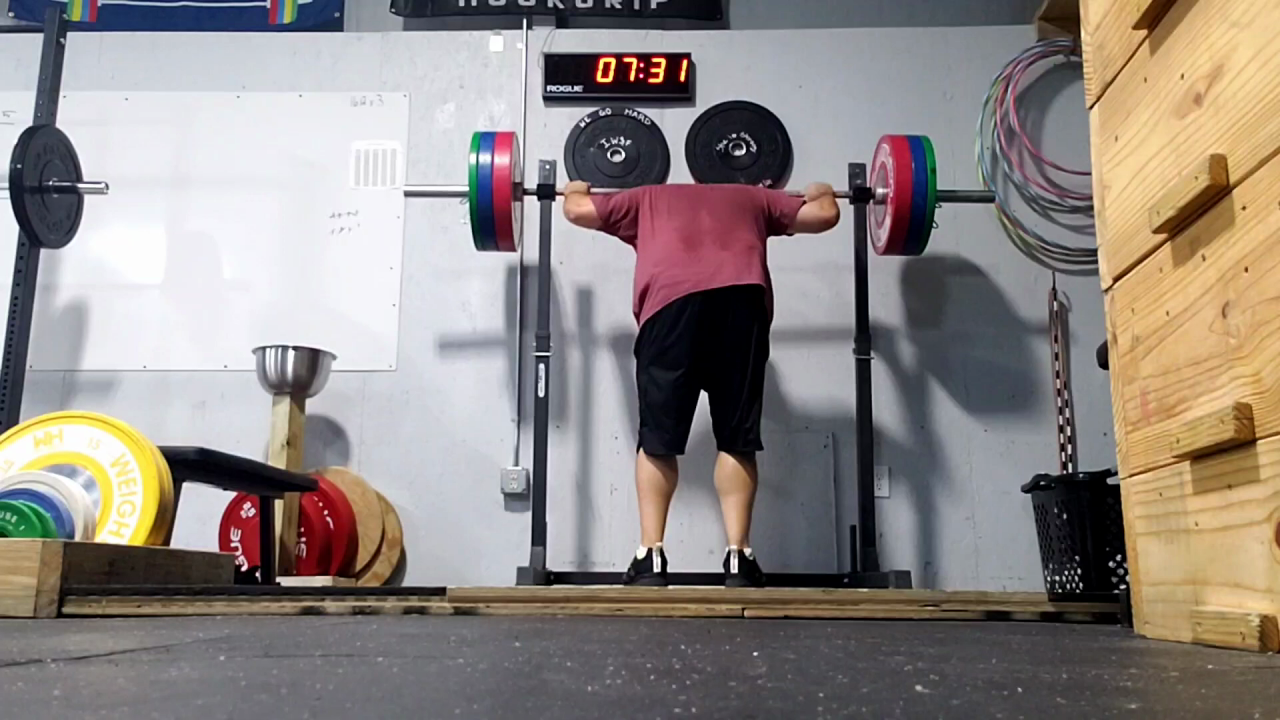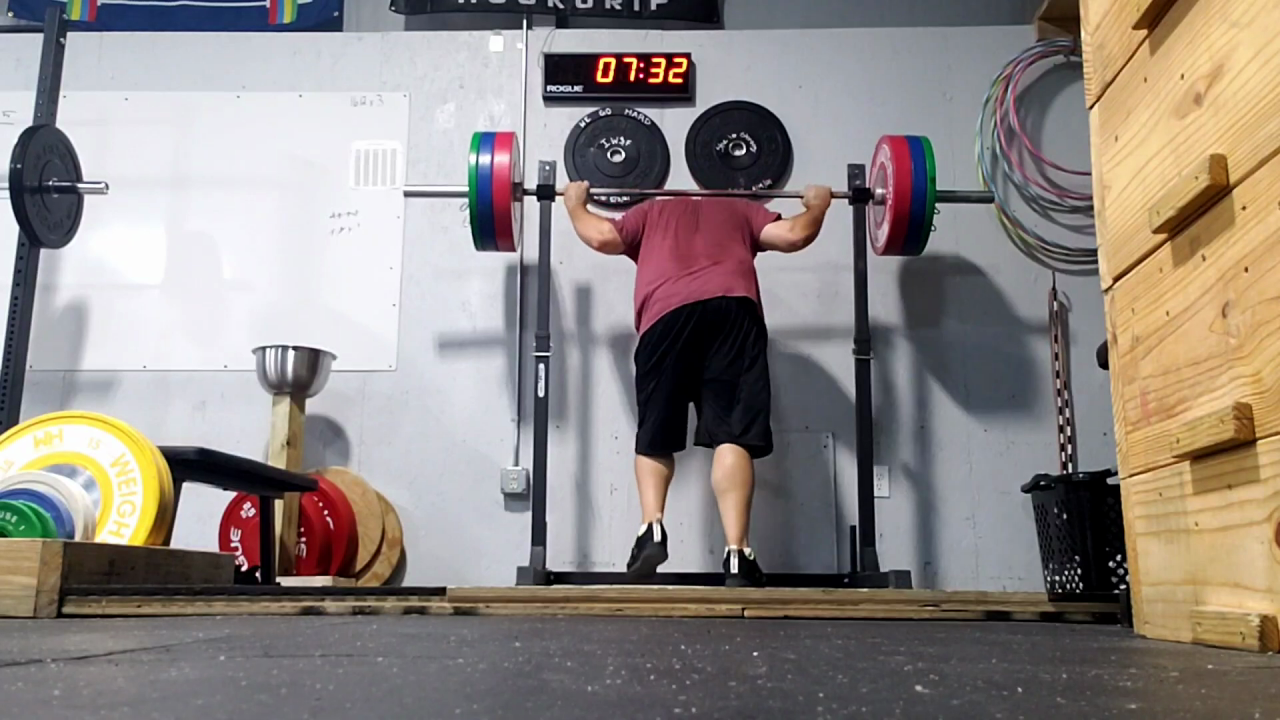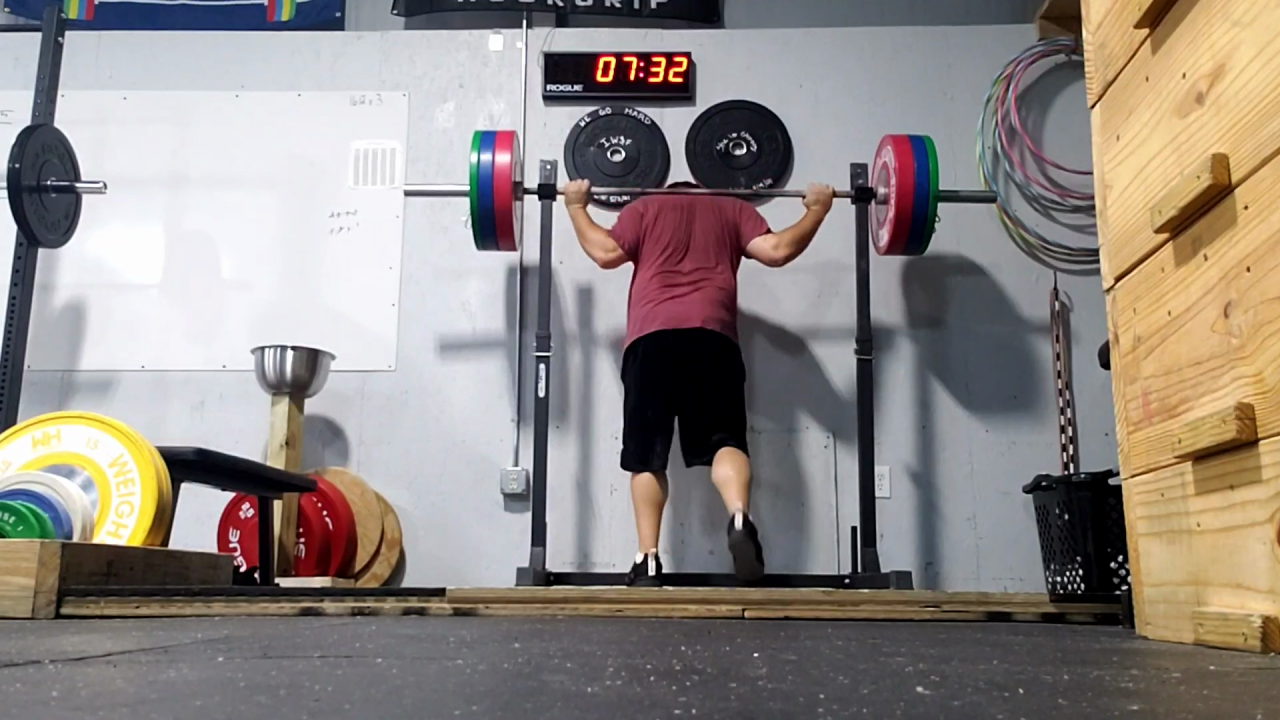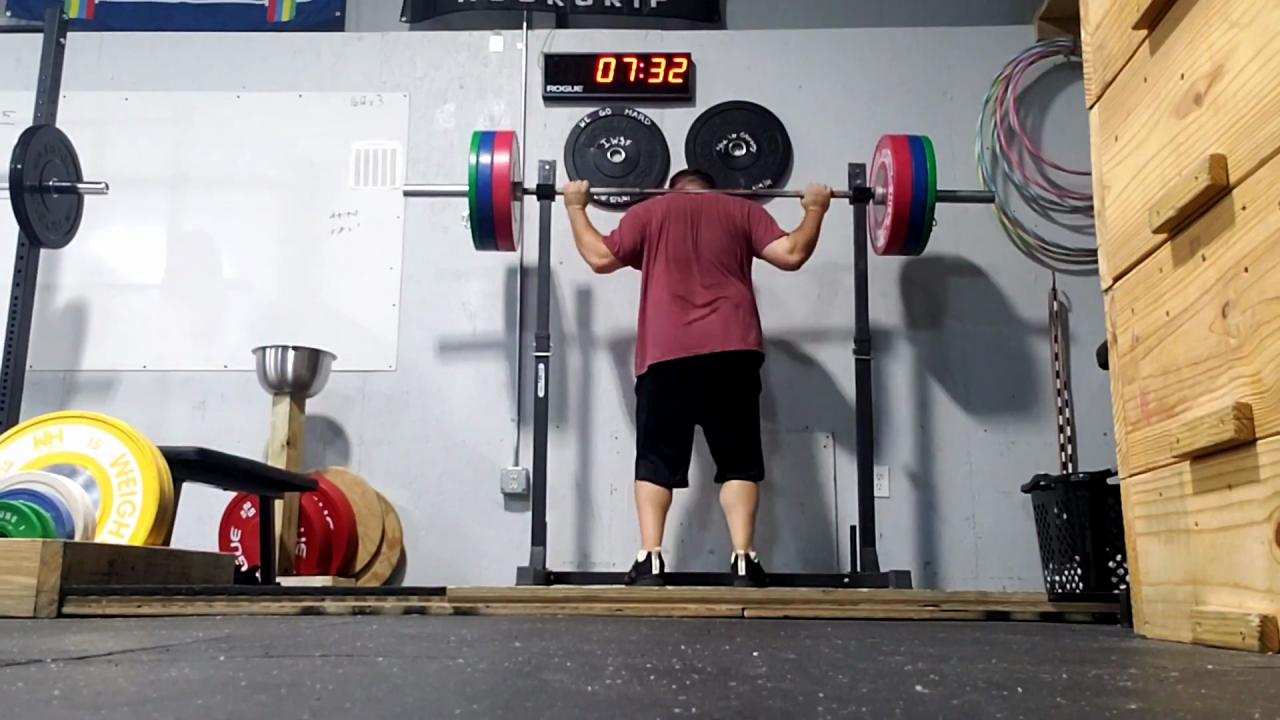
dt=0.4s
person 1, frame 1
left shoulder: (648, 198)
right shoulder: (750, 197)
left elbow: (578, 210)
right elbow: (825, 215)
left wrist: (573, 191)
right wrist: (821, 196)
left hip: (671, 300)
right hip: (741, 297)
left knee: (657, 440)
right knee: (736, 440)
left ankle: (650, 559)
right ankle: (738, 560)
person 1, frame 2
left shoulder: (651, 211)
right shoulder: (740, 209)
left elbow: (602, 237)
right elbow: (792, 236)
left wrist: (574, 204)
right wrist: (817, 206)
left hip: (667, 313)
right hip: (733, 309)
left knee: (655, 440)
right knee: (732, 438)
left ankle: (652, 531)
right ankle: (737, 557)
person 1, frame 3
left shoulder: (644, 207)
right shoulder: (733, 209)
left elbow: (606, 253)
right elbow: (776, 251)
left wrist: (576, 207)
right wrist: (816, 210)
left hip: (651, 336)
right hip: (712, 334)
left knee: (646, 454)
right knee: (724, 442)
left ankle: (648, 563)
right ankle: (740, 521)
person 1, frame 4
left shoulder: (648, 211)
right shoulder: (743, 210)
left elbow: (600, 257)
right elbow: (792, 254)
left wrist: (575, 208)
right wrist: (814, 211)
left hip: (666, 354)
right hip: (730, 352)
left knee: (655, 464)
right knee: (738, 464)
left ankle: (650, 561)
right ankle: (744, 561)
